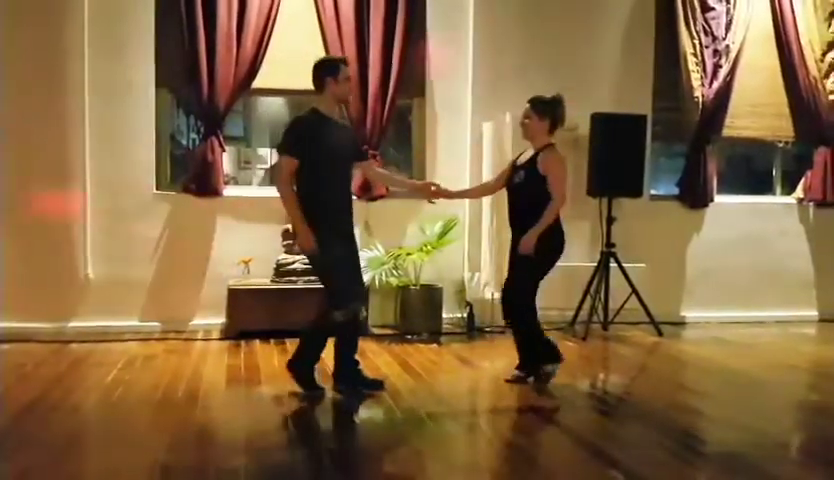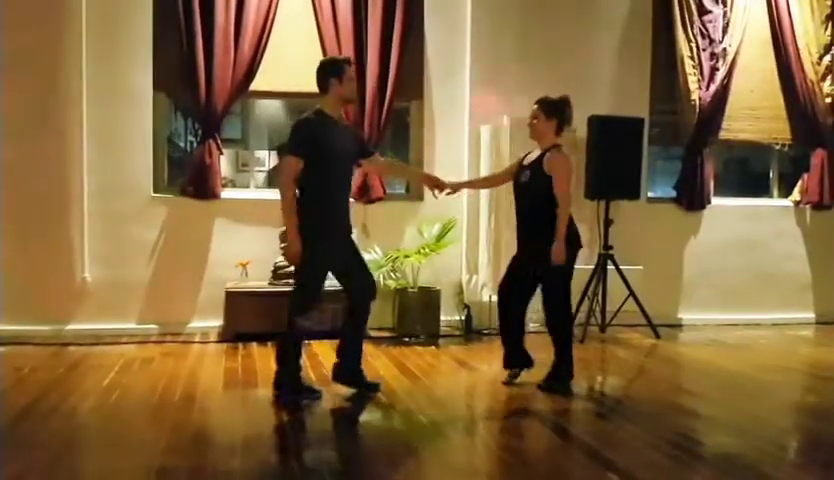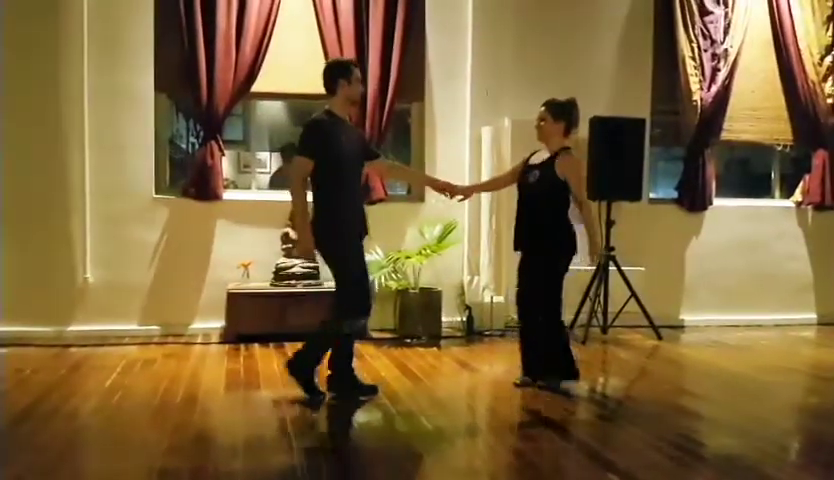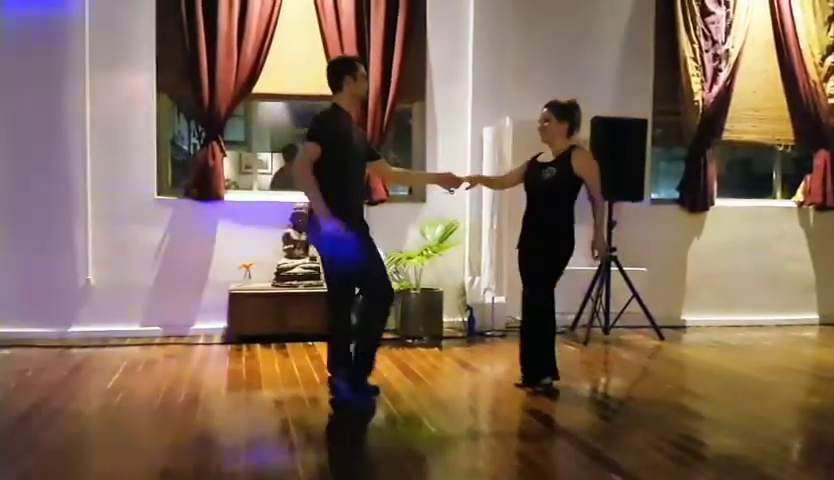
dt=0.3s
person 1, frame 1
left shoulder: (346, 132)
right shoulder: (303, 126)
left elbow: (372, 171)
right elbow: (283, 179)
left wrist: (414, 185)
right wrist: (301, 228)
left hip: (342, 230)
right hip: (318, 232)
left knee: (353, 302)
right knee: (345, 301)
left ankle: (347, 372)
right ankle: (302, 362)
person 1, frame 2
left shoulder: (347, 132)
right shoulder: (308, 126)
left elbow: (381, 164)
right elbow: (287, 180)
left wrist: (424, 177)
right wrist: (292, 234)
left hip: (337, 232)
right hip: (313, 233)
left knee: (363, 290)
right knee: (304, 304)
left ankle: (348, 367)
right ankle: (286, 381)
person 1, frame 3
left shoulder: (353, 134)
right shoulder: (319, 127)
left elbow: (388, 168)
right elbow: (297, 180)
left wrist: (433, 182)
right wrist: (304, 233)
left hip: (349, 232)
right hip: (332, 232)
left knee: (355, 304)
right knee: (356, 305)
left ankle: (341, 374)
right ankle: (304, 363)
person 1, frame 4
left shoulder: (353, 130)
right shoulder: (328, 120)
left elbow: (388, 173)
right elbow: (301, 166)
left wrist: (435, 178)
right wrist: (325, 216)
left hip: (345, 227)
right hip: (338, 228)
left knee: (342, 301)
right knee: (380, 295)
left ankle: (345, 378)
right ankle: (352, 377)
person 2, frame 1
left shoulder: (550, 157)
right shoulder: (522, 157)
left elbow: (558, 200)
right elbow: (492, 187)
left wrist: (534, 233)
right wrist: (452, 194)
left hip: (543, 241)
right hip: (523, 241)
left knee: (514, 298)
right knee: (521, 300)
left ankle: (546, 356)
right ankle: (532, 365)
person 2, frame 2
left shoulder: (556, 158)
right shoulder: (530, 157)
left elbow: (563, 203)
right elbow: (498, 178)
left wrist: (560, 243)
right wrist: (463, 184)
left hip: (554, 244)
right hip: (532, 244)
left knee: (556, 307)
right knee: (509, 296)
left ankle: (561, 376)
right ankle: (518, 359)
person 2, frame 3
left shoulder: (566, 160)
right shoulder: (534, 158)
left elbow: (582, 202)
right elbow: (504, 180)
left wrist: (593, 240)
right wrist: (473, 189)
left hip: (555, 245)
right hip: (533, 244)
left knee: (544, 306)
right knee: (528, 305)
left ankle: (561, 369)
right ankle: (539, 369)
person 2, frame 4
left shoulder: (578, 156)
right shoulder: (535, 161)
left elbow: (597, 197)
right elbow: (502, 181)
left wrist: (599, 232)
right wrist: (479, 178)
left hip: (557, 241)
right hip: (530, 239)
left knee: (536, 303)
right knee: (537, 304)
left ankle: (542, 371)
right ankle: (538, 372)
